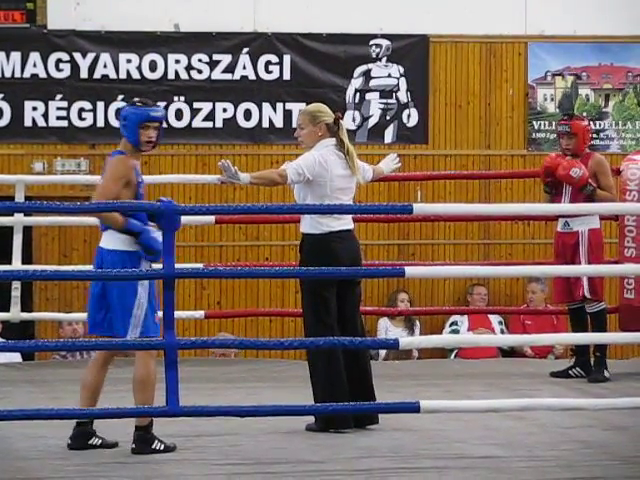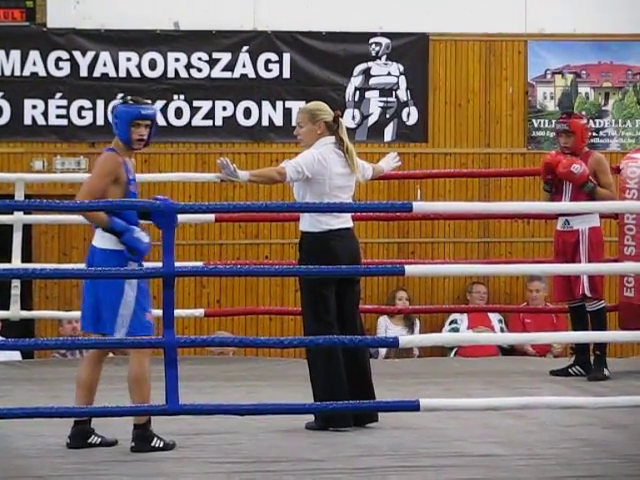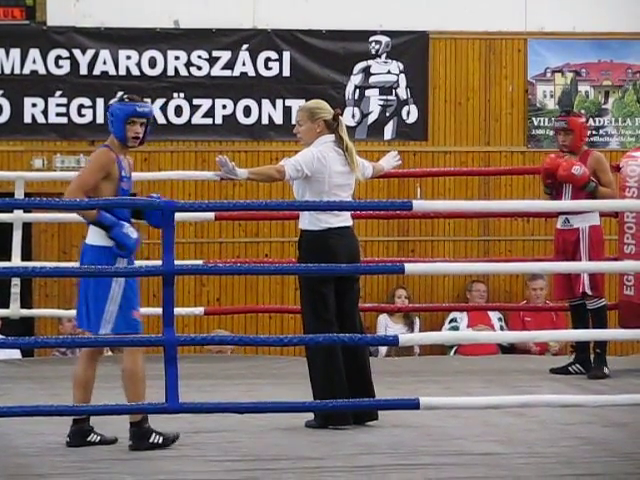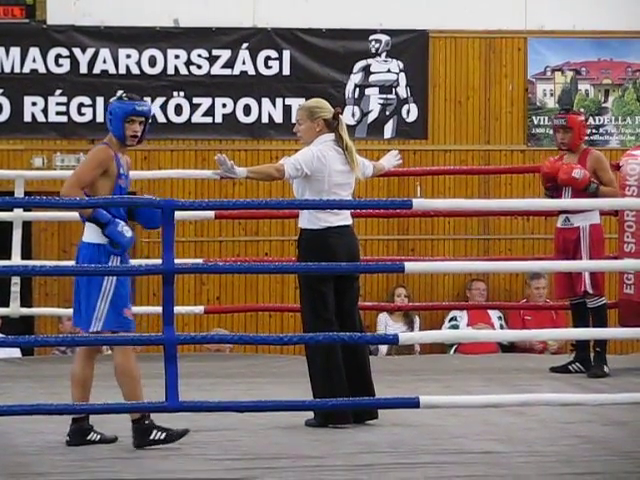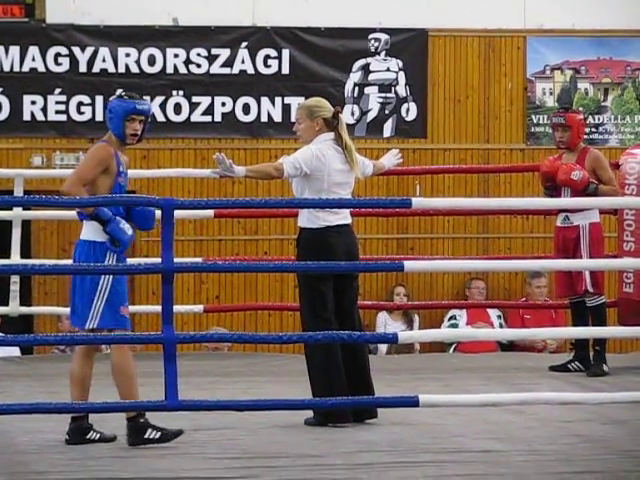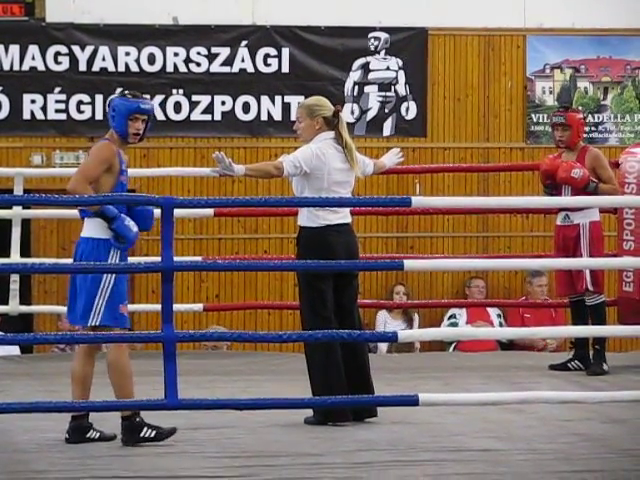
dt=0.1s
person 1, frame 1
left shoulder: (122, 161)
right shoulder: (124, 163)
right elbow: (99, 207)
left wrist: (149, 215)
right wrist: (139, 231)
left hip: (109, 255)
right hip: (127, 258)
left knee: (106, 347)
right knee: (145, 346)
left ankle: (82, 430)
right ankle: (143, 434)
person 1, frame 2
left shoulder: (127, 163)
right shoulder: (111, 160)
right elbow: (82, 202)
left wrist: (145, 214)
right wrist: (118, 229)
left hip: (108, 256)
right hip: (116, 258)
left knee: (99, 345)
right knee: (139, 343)
left ankle: (80, 429)
right ankle: (143, 431)
person 1, frame 3
left shoulder: (123, 160)
right shoulder: (105, 156)
right elbow: (72, 196)
left wrist: (140, 212)
right wrist: (108, 224)
left hip: (102, 252)
right hip: (108, 254)
left knee: (93, 343)
right knee: (129, 340)
left ankle: (79, 427)
right ankle: (139, 429)
person 1, frame 4
left shoulder: (122, 160)
right shoulder: (103, 153)
right elbow: (68, 190)
left wrist: (134, 213)
right wrist: (104, 220)
left hip: (101, 250)
right hip: (103, 252)
left knee: (90, 341)
right knee: (122, 337)
left ankle: (79, 426)
right ankle: (142, 425)
person 1, frame 5
left shoulder: (120, 159)
right shoulder: (103, 151)
right elbow: (70, 188)
left wrist: (129, 213)
right wrist: (105, 218)
left hip: (99, 248)
right hip: (101, 250)
left knee: (88, 340)
right knee: (118, 335)
left ankle: (78, 425)
right ankle: (137, 423)
person 1, frame 6
left shoulder: (115, 154)
right shoulder: (106, 148)
right elbow: (75, 186)
left wrist: (127, 209)
right wrist: (112, 214)
left hip: (94, 244)
right hip: (104, 247)
left knee: (89, 339)
right knee: (115, 334)
left ankle: (79, 424)
right ankle: (131, 423)
person 2, frame 1
left shoulder: (315, 158)
right shoulder: (347, 158)
left elbow: (281, 176)
right elbow: (372, 172)
left wrist: (243, 178)
right wrist: (386, 166)
left hip: (320, 247)
right hip: (348, 245)
left knee: (322, 329)
right knee: (350, 325)
left ankle: (333, 415)
right ankle: (361, 409)
person 2, frame 2
left shoulder: (314, 157)
right shoulder: (346, 157)
left elbow: (280, 174)
right elbow: (371, 171)
left wrist: (242, 175)
right wrist: (386, 165)
left hip: (320, 246)
right hip: (347, 243)
left knee: (322, 328)
right knee: (350, 324)
left ankle: (333, 414)
right ankle: (361, 408)
person 2, frame 3
left shoulder: (314, 155)
right shoulder: (347, 155)
left elbow: (279, 172)
right elbow: (372, 169)
left wrist: (241, 173)
right wrist: (386, 164)
left hip: (319, 244)
right hip: (347, 242)
left knee: (321, 326)
right knee: (349, 322)
left ankle: (333, 412)
right ankle: (361, 406)
person 2, frame 4
left shoulder: (313, 155)
right shoulder: (347, 154)
left elbow: (278, 171)
right elbow: (372, 168)
left wrist: (240, 172)
right wrist: (387, 163)
left hip: (318, 243)
right hip: (346, 241)
left knee: (321, 324)
right knee: (349, 321)
left ankle: (333, 411)
right ankle: (361, 405)
person 2, frame 5
left shoulder: (313, 153)
right shoulder: (346, 153)
left elbow: (277, 169)
right elbow: (372, 167)
left wrist: (238, 171)
right wrist: (387, 162)
left hip: (317, 242)
right hip: (345, 240)
left knee: (320, 323)
right knee: (348, 319)
left ankle: (332, 410)
right ankle: (360, 404)
person 2, frame 6
left shoulder: (312, 152)
right shoulder: (347, 152)
left elbow: (276, 168)
right elbow: (373, 166)
left wrist: (239, 169)
right wrist: (389, 160)
left hip: (317, 240)
right hip: (345, 239)
left knee: (320, 323)
right knee: (348, 319)
left ankle: (332, 408)
right ankle: (360, 403)
person 3, frame 1
left shoulder: (596, 161)
right shoulder: (559, 162)
left elbow: (613, 199)
left wrist: (586, 186)
right wrist: (549, 183)
left hip: (587, 232)
right hip: (563, 232)
left knee: (592, 295)
right knee: (572, 298)
left ankle: (600, 362)
right ankle: (581, 361)
person 3, frame 2
left shoulder: (595, 160)
right shoulder: (558, 160)
left elbow: (612, 197)
left wrist: (585, 183)
right wrist: (549, 180)
left hip: (587, 230)
right hip: (563, 231)
left knee: (591, 294)
right knee: (572, 297)
left ankle: (600, 361)
right ankle: (581, 360)
person 3, frame 3
left shoulder: (595, 158)
right shoulder: (558, 161)
left elbow: (614, 196)
left wrist: (587, 183)
right wrist: (549, 183)
left hip: (587, 229)
right hip: (563, 229)
left knee: (592, 292)
right knee: (573, 295)
left ankle: (600, 359)
right ankle: (581, 358)
person 3, frame 4
left shoulder: (594, 157)
right shoulder: (558, 161)
left elbow: (615, 193)
left wrist: (588, 185)
right wrist: (549, 187)
left hip: (587, 228)
right hip: (563, 228)
left knee: (592, 290)
right knee: (573, 294)
left ankle: (600, 357)
right ankle: (581, 357)
person 3, frame 5
left shoulder: (593, 156)
right shoulder: (556, 160)
left elbow: (615, 191)
left wrist: (587, 185)
right wrist: (548, 185)
left hip: (586, 226)
right hip: (563, 227)
left knee: (592, 289)
right knee: (572, 293)
left ankle: (599, 356)
right ankle: (580, 355)
person 3, frame 6
left shoulder: (592, 155)
right shoulder: (556, 159)
left elbow: (615, 190)
left wrist: (587, 184)
right wrist: (547, 184)
left hip: (587, 225)
right hip: (563, 226)
left knee: (591, 289)
right knee: (573, 291)
left ankle: (599, 355)
right ankle: (580, 354)
